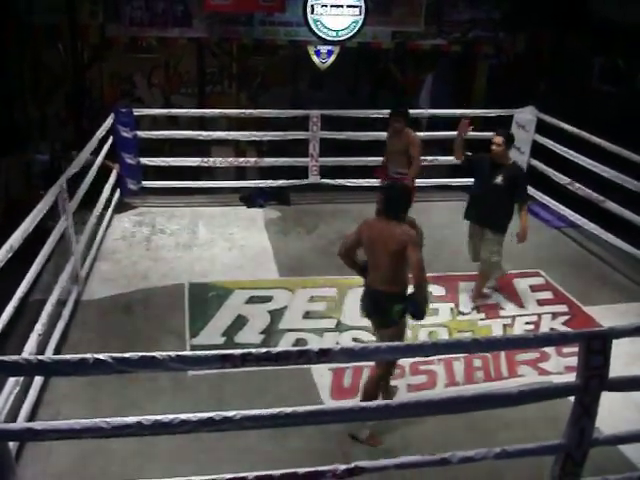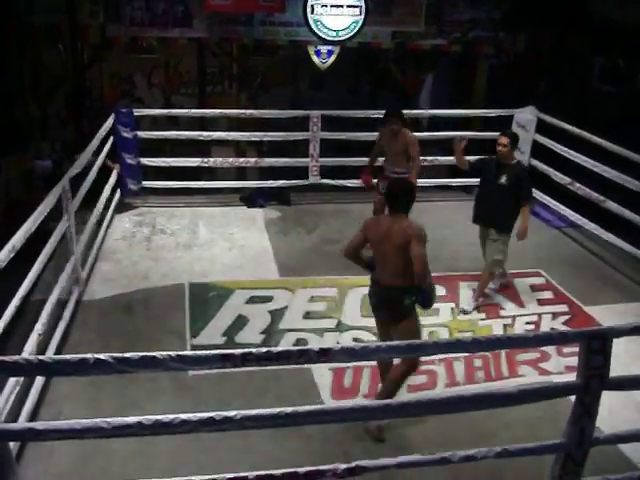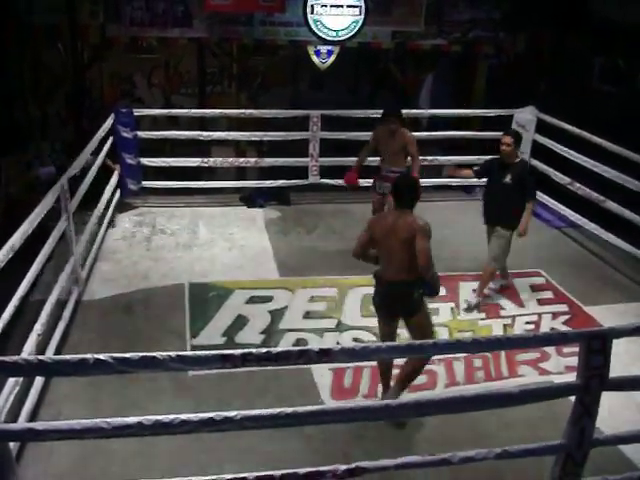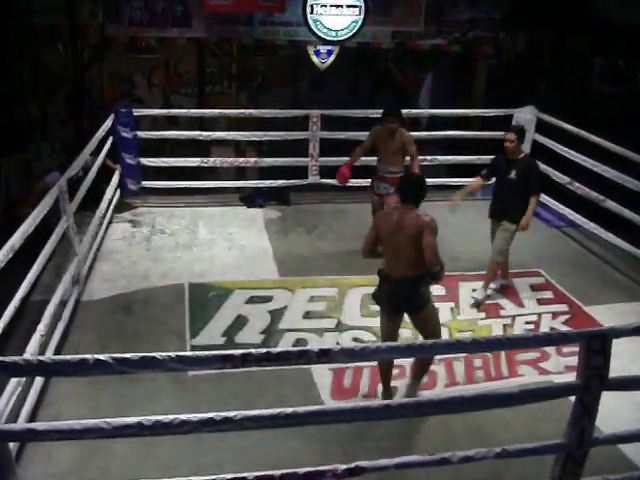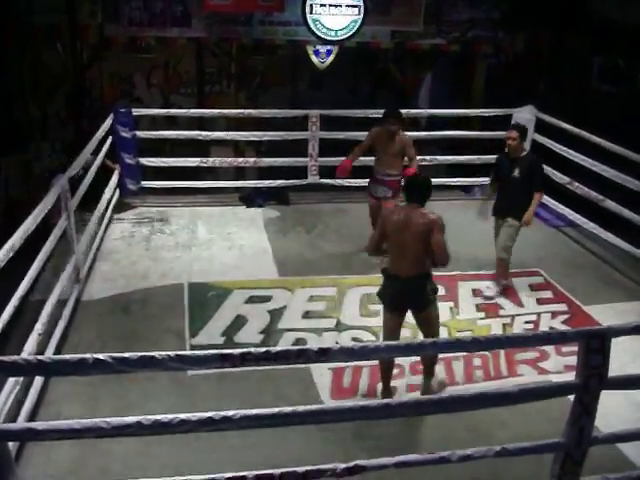
dt=0.1s
person 1, frame 1
left shoulder: (367, 226)
right shoulder: (410, 235)
left elbow: (344, 252)
right elbow: (419, 277)
right wrist: (421, 298)
left hip: (370, 295)
right hip: (392, 302)
right knee: (386, 366)
left ankle: (384, 391)
person 1, frame 2
left shoulder: (372, 224)
right shoulder: (413, 230)
left elbow: (349, 251)
right elbow: (421, 270)
right wrist: (428, 288)
left hip: (377, 291)
right hip: (401, 296)
left knee: (386, 345)
right knee: (411, 359)
left ankle: (386, 392)
person 1, frame 3
left shoulder: (377, 221)
right shoulder: (419, 226)
left elbow: (358, 253)
right elbow: (425, 265)
right wrist: (432, 280)
left hip: (383, 289)
right hip: (408, 292)
left knee: (386, 342)
left ankle: (386, 392)
right ankle: (393, 394)
person 1, frame 4
left shoulder: (382, 217)
right shoulder: (425, 222)
left elbow: (367, 252)
right elbow: (432, 260)
right wrist: (437, 270)
left hip: (387, 286)
right hip: (414, 288)
left knee: (388, 343)
right knee: (433, 338)
left ankle: (386, 393)
right ankle: (413, 387)
person 1, frame 5
left shoulder: (388, 215)
right shoulder: (433, 221)
left elbow: (372, 249)
right elbow: (442, 260)
right wrist: (427, 253)
left hip: (392, 285)
right hip: (420, 287)
left knee: (389, 341)
right knee: (432, 338)
left ankle: (386, 391)
right ankle: (428, 384)
person 2, frame 1
left shoulder: (516, 172)
right shoulder: (484, 161)
left elbow: (522, 202)
right elbow: (460, 157)
left wrist: (523, 226)
right wrist: (460, 137)
left hip: (495, 224)
right hip: (476, 219)
left knee: (487, 261)
right knee: (478, 255)
left ankle: (475, 297)
right ankle: (496, 274)
person 2, frame 2
left shoulder: (520, 172)
right shoulder: (489, 163)
left elbow: (526, 201)
right elbow: (464, 166)
left wrist: (524, 226)
right wrist: (458, 151)
left hip: (502, 224)
right hip: (484, 219)
left knee: (492, 260)
right knee: (491, 257)
left ankle: (476, 297)
right ankle: (502, 277)
person 2, frame 3
left shoulder: (524, 170)
right shoulder: (494, 163)
left elbow: (530, 199)
right elbow: (475, 173)
left wrist: (524, 222)
right wrist: (455, 172)
left hip: (507, 222)
right hip: (492, 218)
left knee: (493, 258)
right knee: (497, 254)
left ankle: (478, 294)
right ankle: (504, 278)
person 2, frame 4
left shoulder: (529, 165)
right shoulder: (499, 160)
left elbow: (535, 194)
right elbow: (483, 178)
left wrist: (527, 216)
right wrist: (462, 193)
left hip: (512, 217)
right hip: (496, 213)
left knee: (497, 252)
right knee: (500, 249)
left ankle: (484, 288)
right ankle: (504, 278)
person 2, frame 5
left shoulder: (532, 162)
right shoulder: (502, 158)
left elbow: (538, 191)
left wrist: (530, 212)
right wrist: (485, 202)
left hip: (516, 214)
right hip: (500, 210)
left knee: (503, 247)
right knee: (501, 247)
left ankle: (497, 283)
right ankle: (503, 278)
